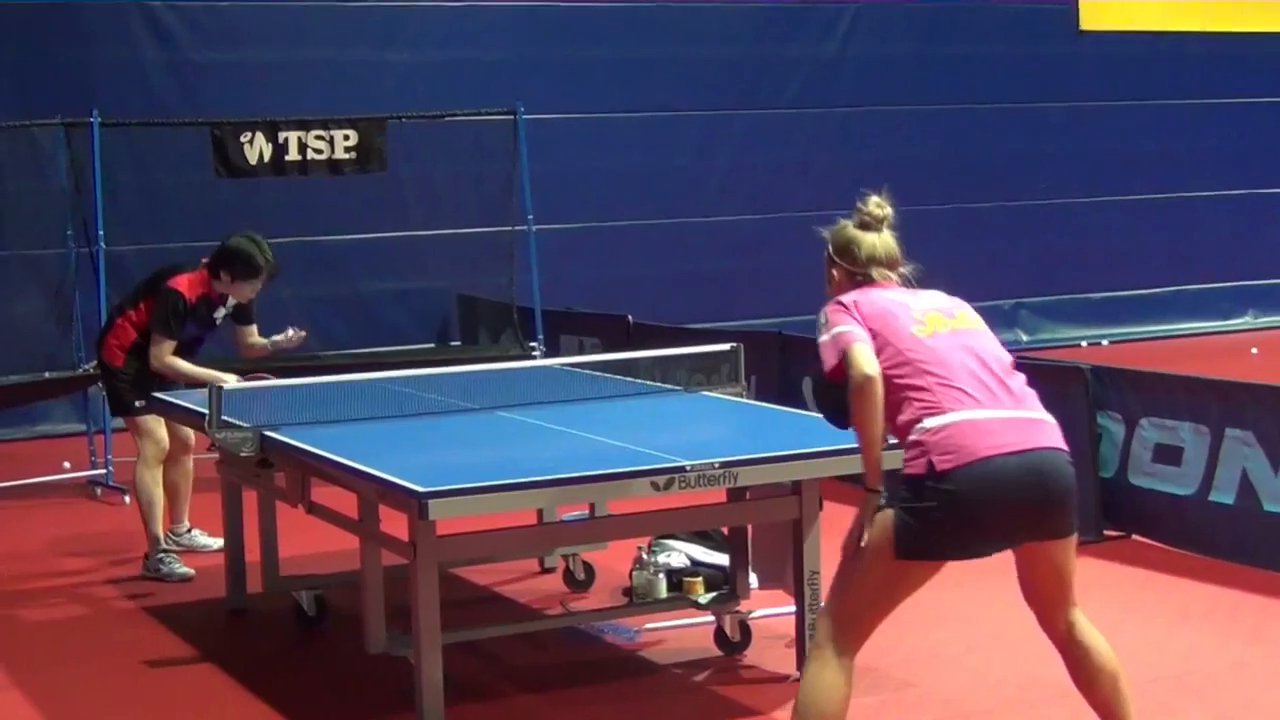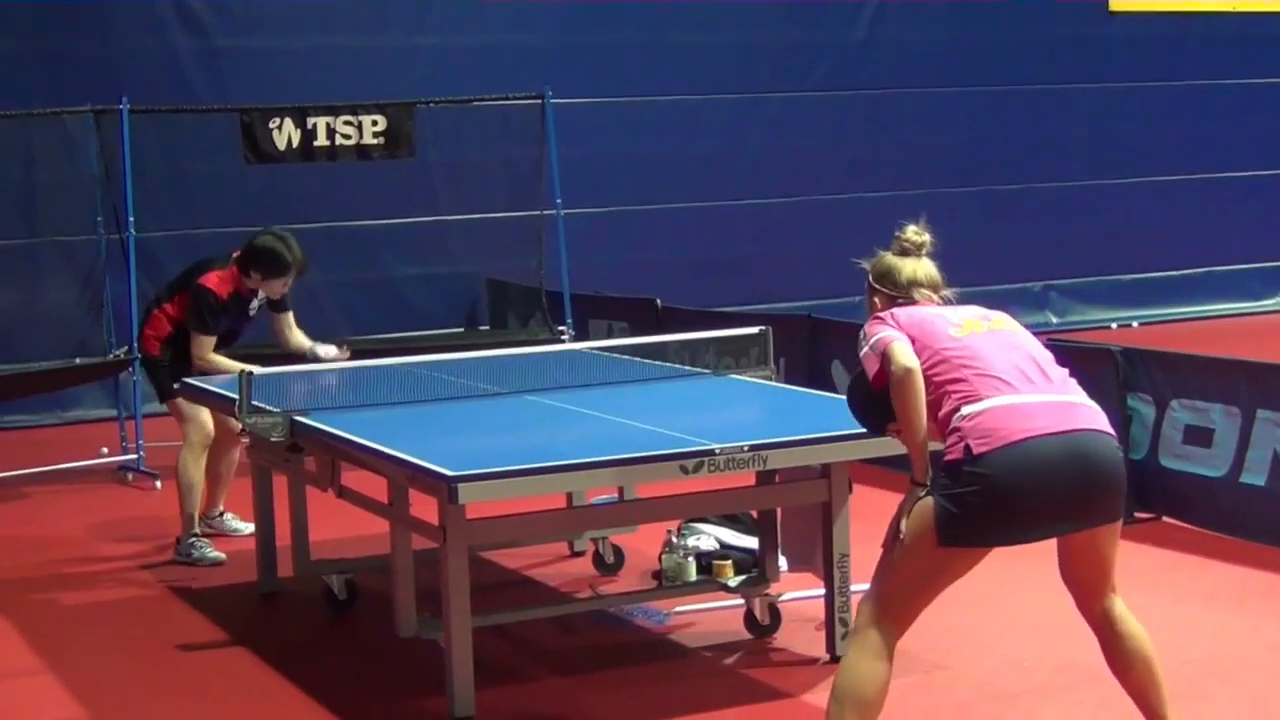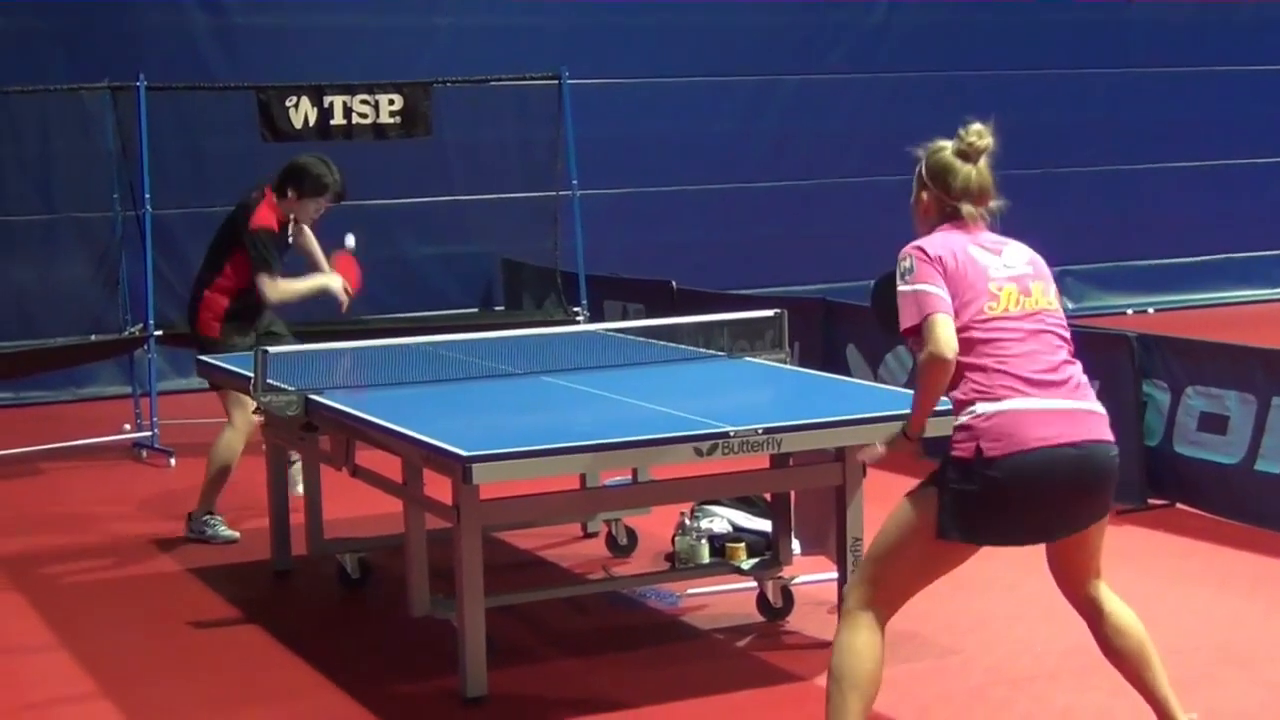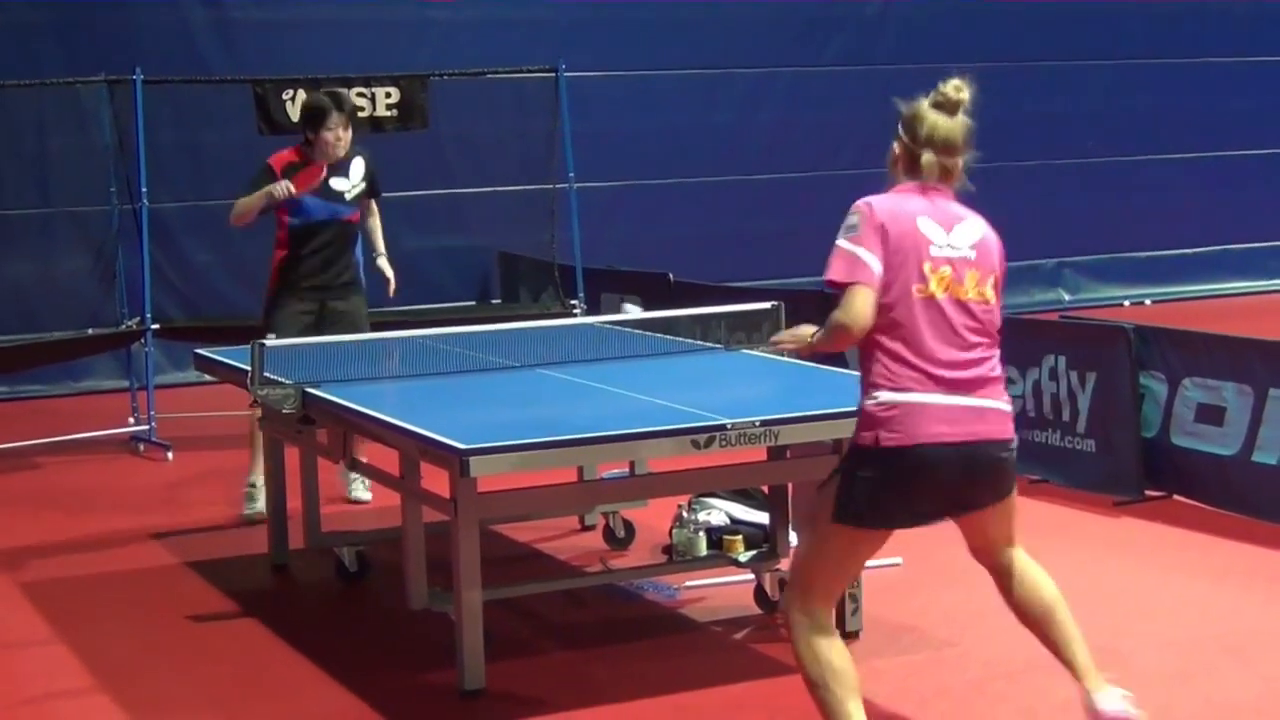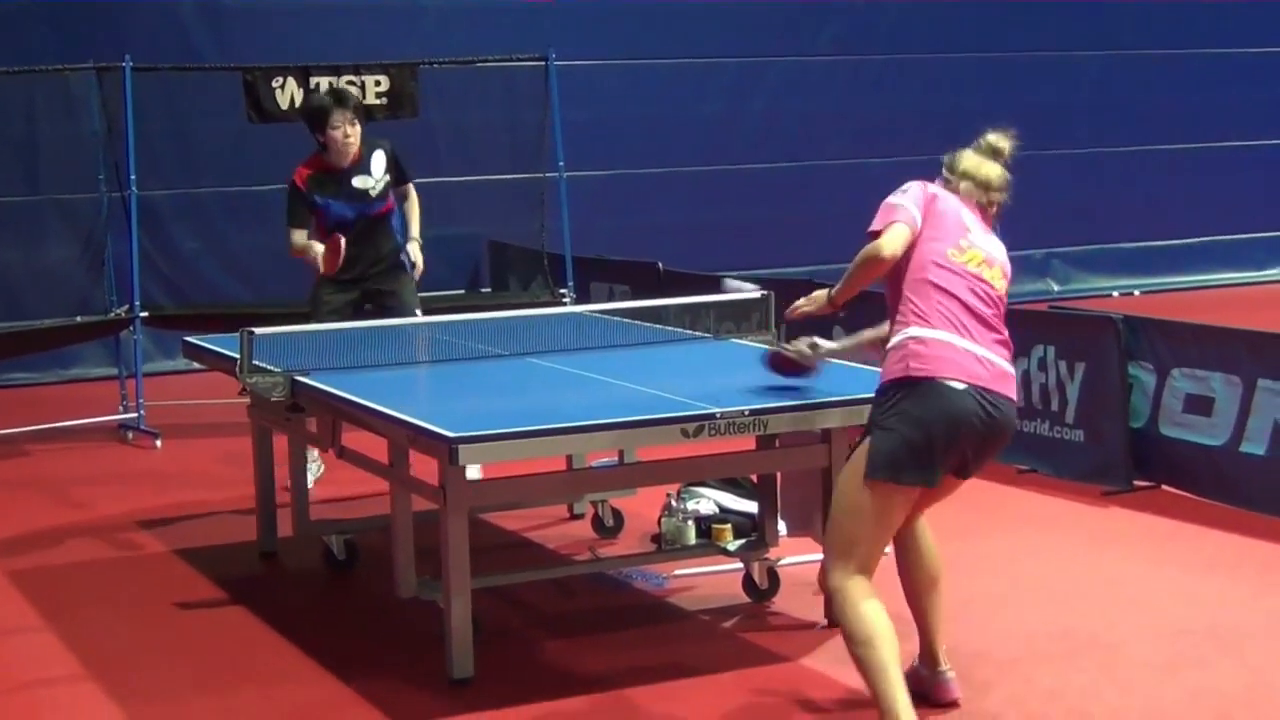
dt=0.5s
person 1, frame 1
left shoulder: (845, 308)
right shoulder: (949, 301)
left elbow: (865, 376)
left wrist: (874, 486)
left hip: (957, 469)
right hip: (1046, 456)
left knee: (837, 635)
right knee: (1063, 616)
person 1, frame 2
left shoulder: (885, 324)
right shoulder: (993, 317)
left elbow: (906, 369)
left wrist: (919, 480)
left hip: (1003, 458)
right hip: (1094, 445)
left knee: (877, 621)
right knee: (1101, 602)
person 1, frame 3
left shoulder: (925, 252)
right shoulder: (1028, 256)
left elbow: (942, 354)
left wrist: (910, 435)
left hip: (1004, 453)
right hip: (1091, 442)
left knee: (865, 602)
right knee: (1087, 590)
person 1, frame 4
left shoulder: (875, 213)
right shoulder: (981, 232)
left elbow: (854, 321)
left wrist: (816, 340)
left hip: (900, 443)
right hip: (988, 437)
left knee: (806, 604)
right knee: (1004, 555)
person 1, frame 5
left shoulder: (922, 194)
right shoulder: (994, 248)
left elbow: (887, 250)
left wrist: (831, 299)
right wrist: (835, 348)
left hip: (929, 389)
right hip: (995, 402)
left knee: (846, 575)
right knee: (903, 514)
right ankle: (933, 670)
person 2, frame 1
left shoulder: (237, 291)
right shoulder: (179, 291)
left elbow: (248, 344)
right elbow: (159, 358)
left wrist: (275, 343)
right wrist: (216, 378)
left hip: (162, 360)
right hip: (127, 356)
left knee: (184, 442)
right knee: (155, 445)
left ankle: (179, 530)
right ankle: (156, 553)
person 2, frame 2
left shoulder: (268, 280)
right shoulder: (212, 288)
left elbow: (287, 334)
right elbow: (202, 358)
left wrist: (315, 349)
left hip: (204, 350)
right hip: (167, 346)
left knee: (233, 429)
right knee: (201, 432)
left ankle: (213, 515)
right ankle: (188, 539)
person 2, frame 3
left shoulder: (282, 207)
right shoulder: (262, 225)
left elbow: (301, 228)
right elbow: (272, 292)
left wrist: (325, 271)
right wrist: (322, 282)
left hip: (249, 312)
right hip: (220, 321)
right knee: (244, 417)
left ankle: (288, 457)
right ankle: (201, 516)
person 2, frame 4
left shoulder: (359, 164)
right shoulder: (282, 167)
left elbow: (369, 209)
right elbow: (237, 218)
left wrist: (381, 256)
right wrist: (269, 194)
left hip: (345, 288)
right hip: (292, 291)
left ankle: (351, 469)
right ankle: (256, 482)
person 2, frame 5
left shoulder: (382, 153)
right shoulder: (305, 179)
left elbow: (408, 195)
right elbow: (296, 240)
left wrist: (413, 241)
right wrist: (310, 248)
left hip: (391, 271)
right hip: (337, 280)
right ankle: (310, 457)
